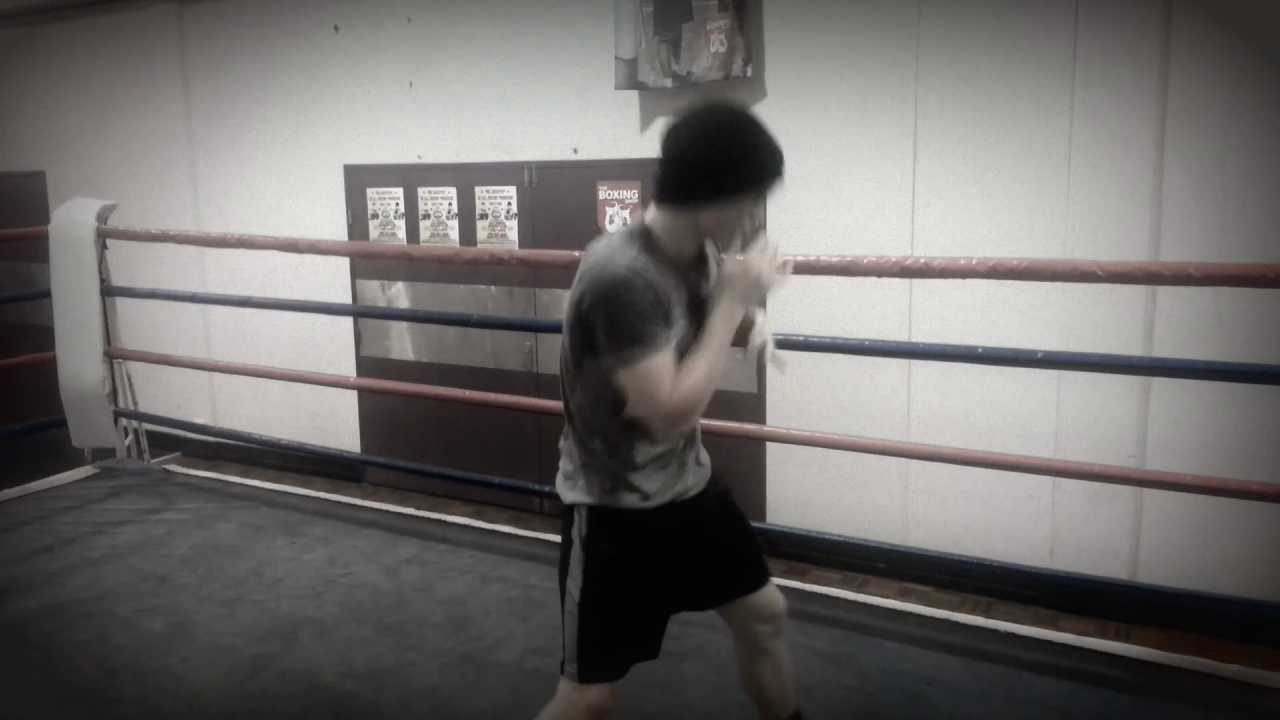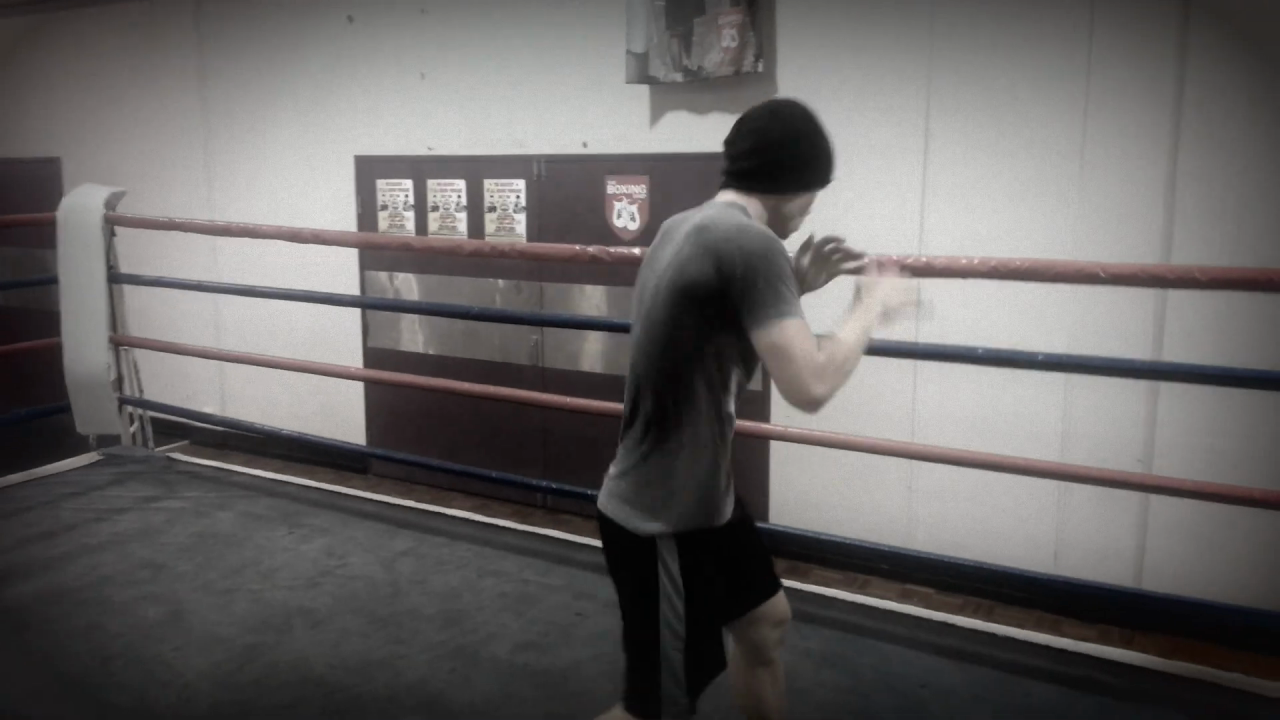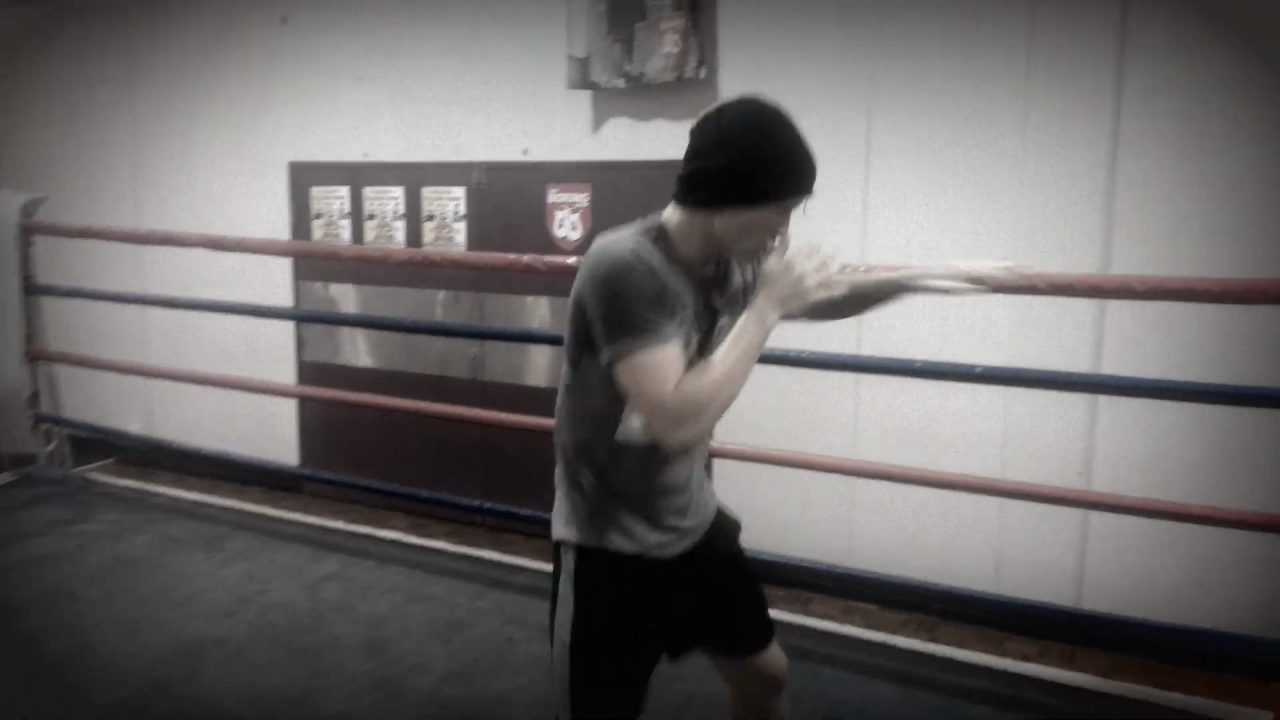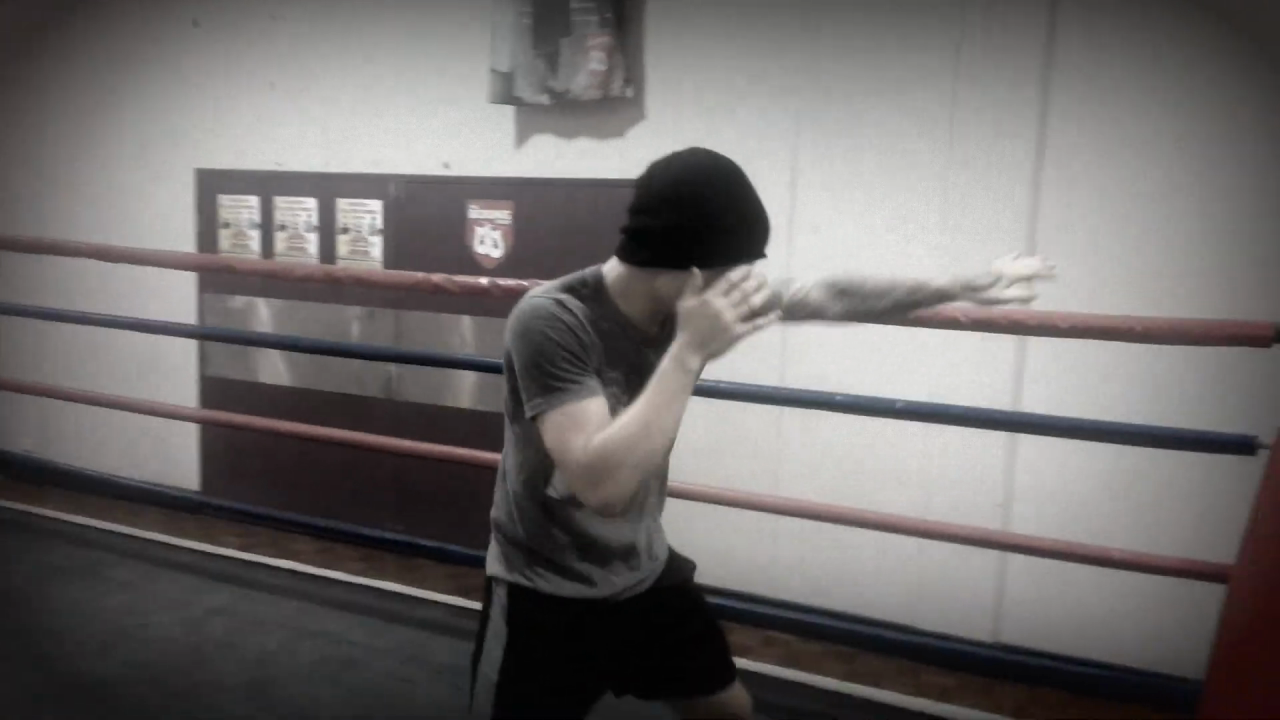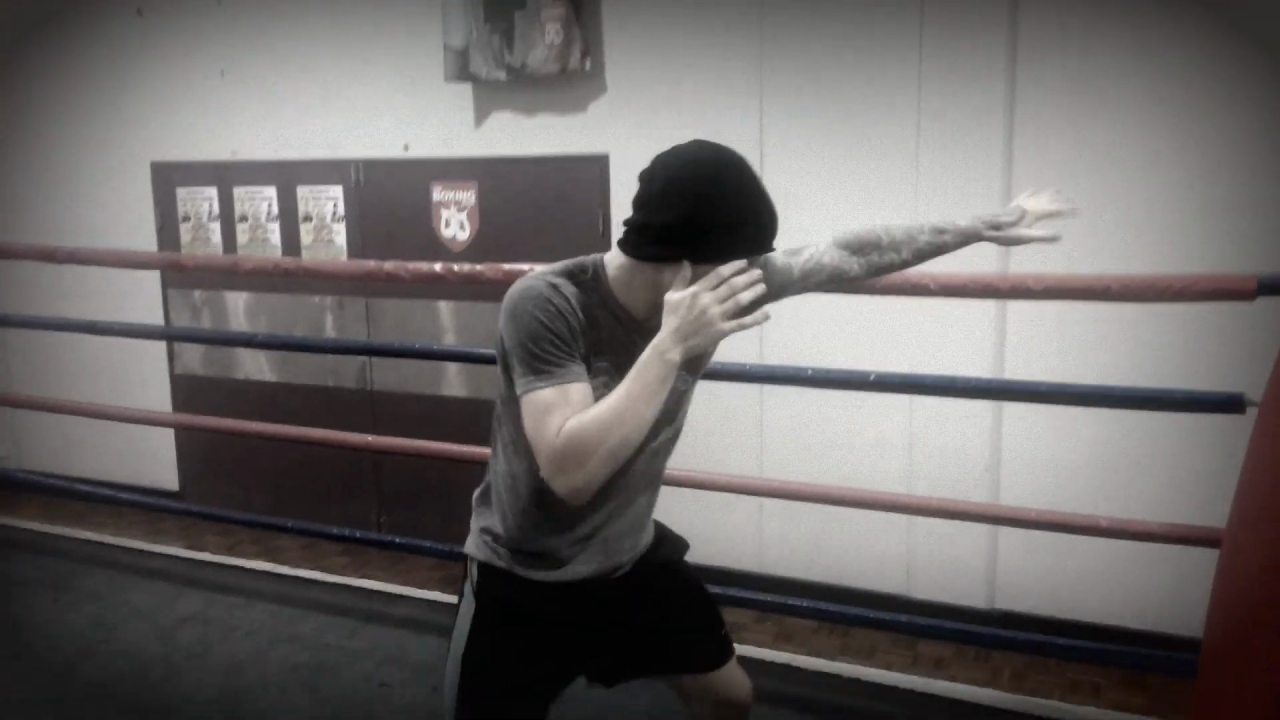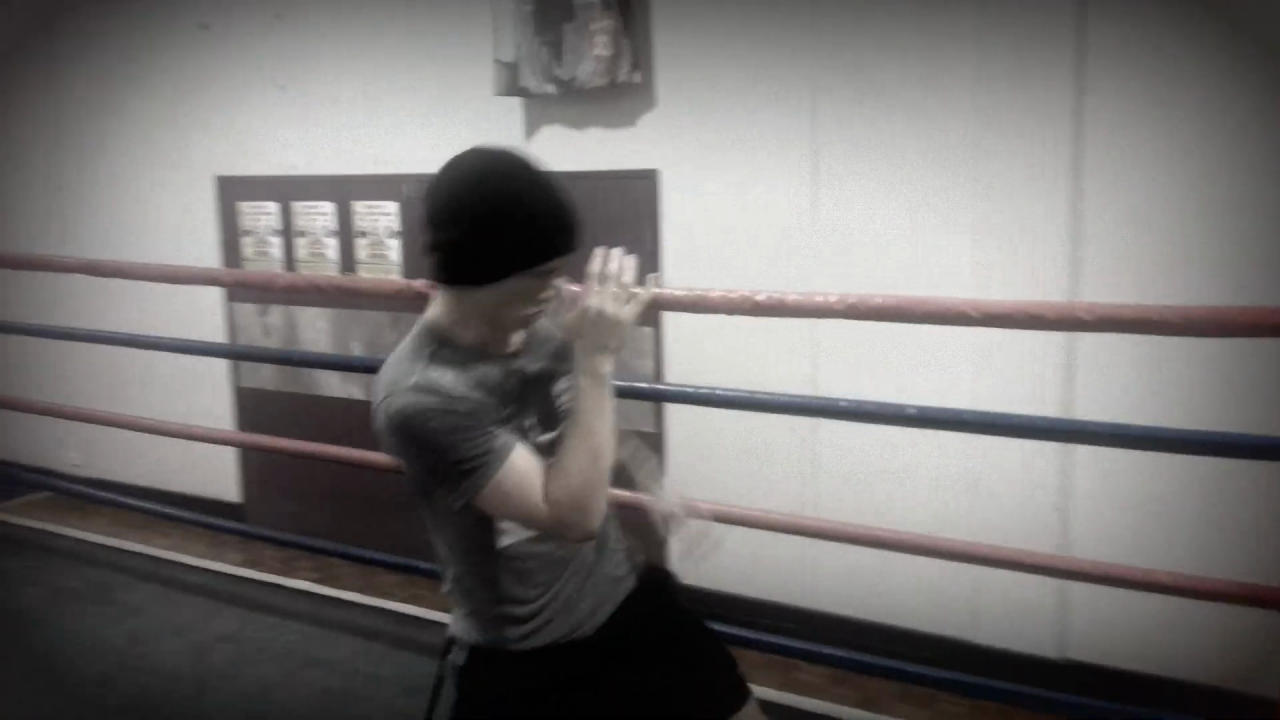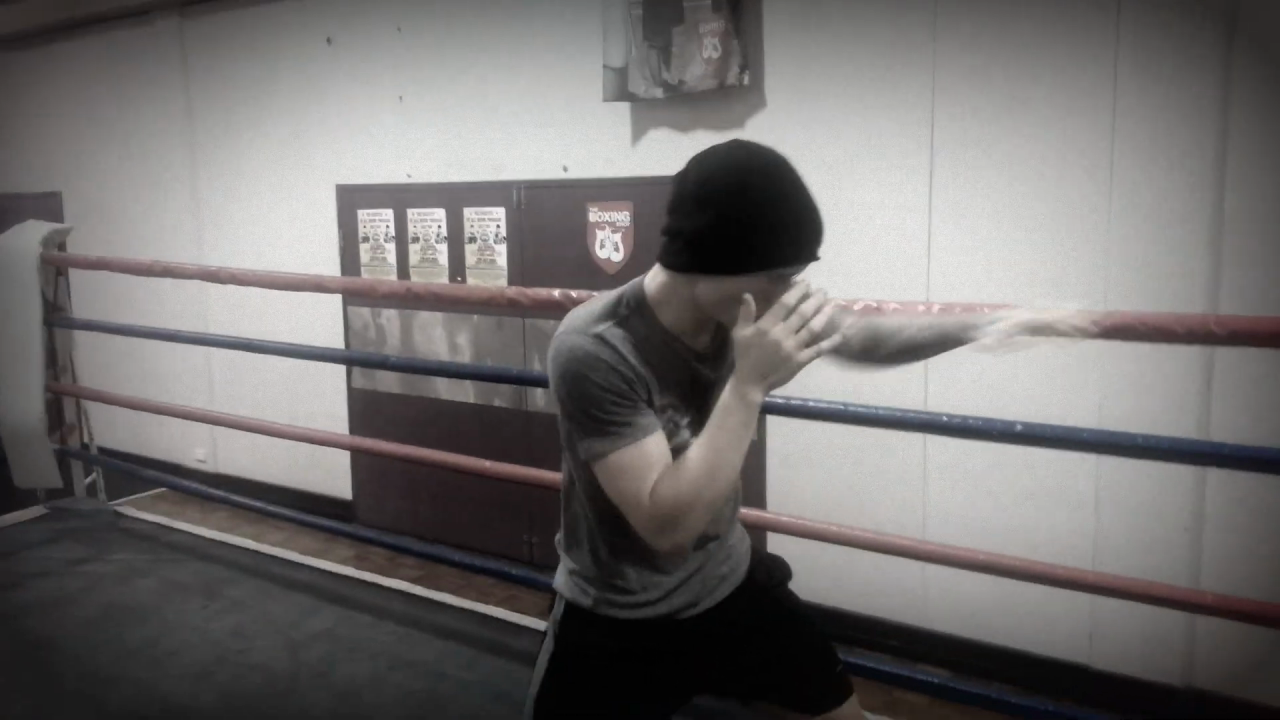
dt=0.4s
person 1, frame 1
left shoulder: (696, 249)
right shoulder: (621, 273)
right elbow: (670, 413)
left wrist: (737, 309)
right wrist: (732, 301)
left hip: (687, 483)
right hip: (613, 505)
left knee: (764, 614)
person 1, frame 2
left shoulder: (687, 229)
right shoulder: (747, 243)
right elbow: (810, 385)
left wrist: (796, 286)
right wrist: (870, 305)
left hip: (695, 497)
right hip: (665, 516)
left knee: (766, 623)
person 1, frame 3
left shoulder: (733, 260)
right shoulder: (621, 267)
left elbow: (813, 308)
right elbow: (676, 422)
left wrist: (916, 279)
right wrist: (765, 306)
left hip: (692, 524)
right hip: (610, 546)
person 1, frame 4
left shoulder: (694, 302)
right shoulder: (550, 321)
left elbow: (827, 298)
right elbow: (601, 483)
left wrist: (961, 288)
right wrist: (690, 351)
left hip: (643, 571)
right hip: (546, 592)
person 1, frame 5
left shoulder: (716, 287)
right shoulder: (546, 304)
left elbow: (843, 259)
right elbow: (569, 470)
left wrist: (986, 227)
right wrist: (670, 344)
left hip: (630, 558)
right hip: (528, 576)
person 1, frame 6
left shoulder: (538, 318)
right shoulder: (417, 397)
right elbow: (572, 516)
right wrist: (596, 362)
left hip: (620, 592)
right hip: (516, 647)
person 1, frame 7
left shoulder: (756, 301)
right shoulder: (592, 350)
left elbow: (860, 338)
right elbow: (668, 524)
left wrist: (980, 326)
right wrist: (750, 383)
left hip: (726, 583)
right hip: (616, 617)
